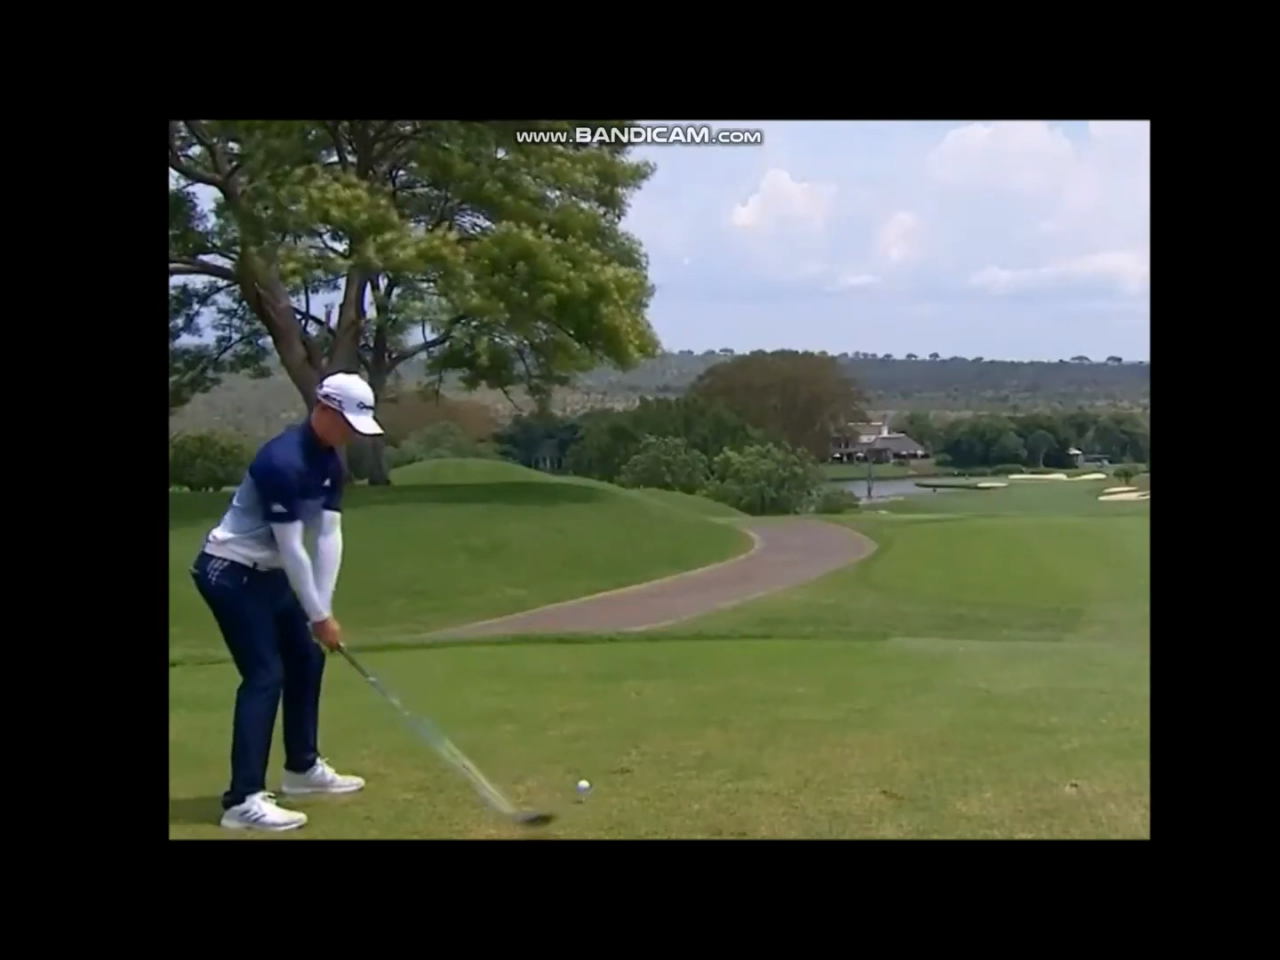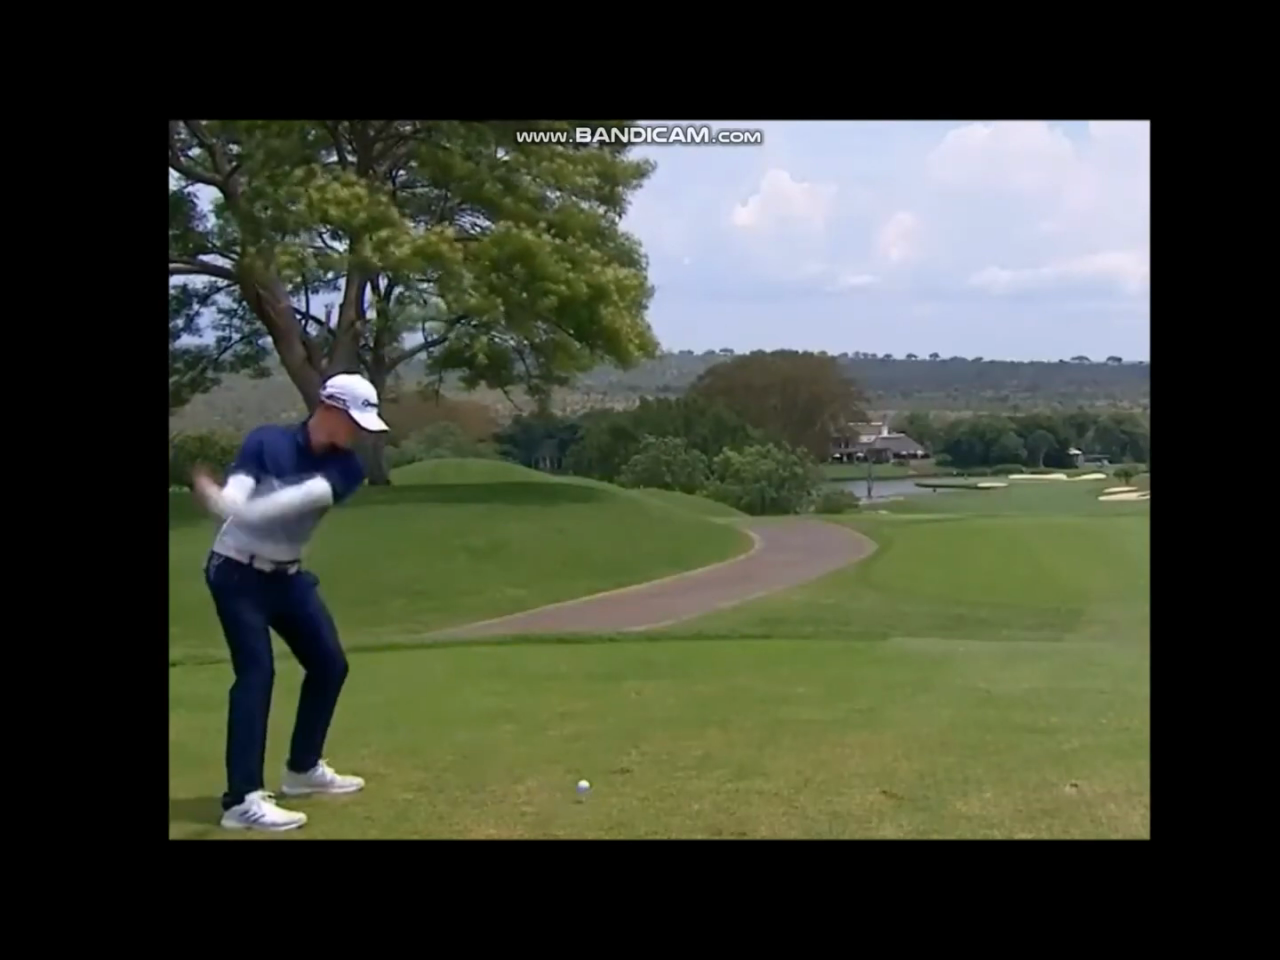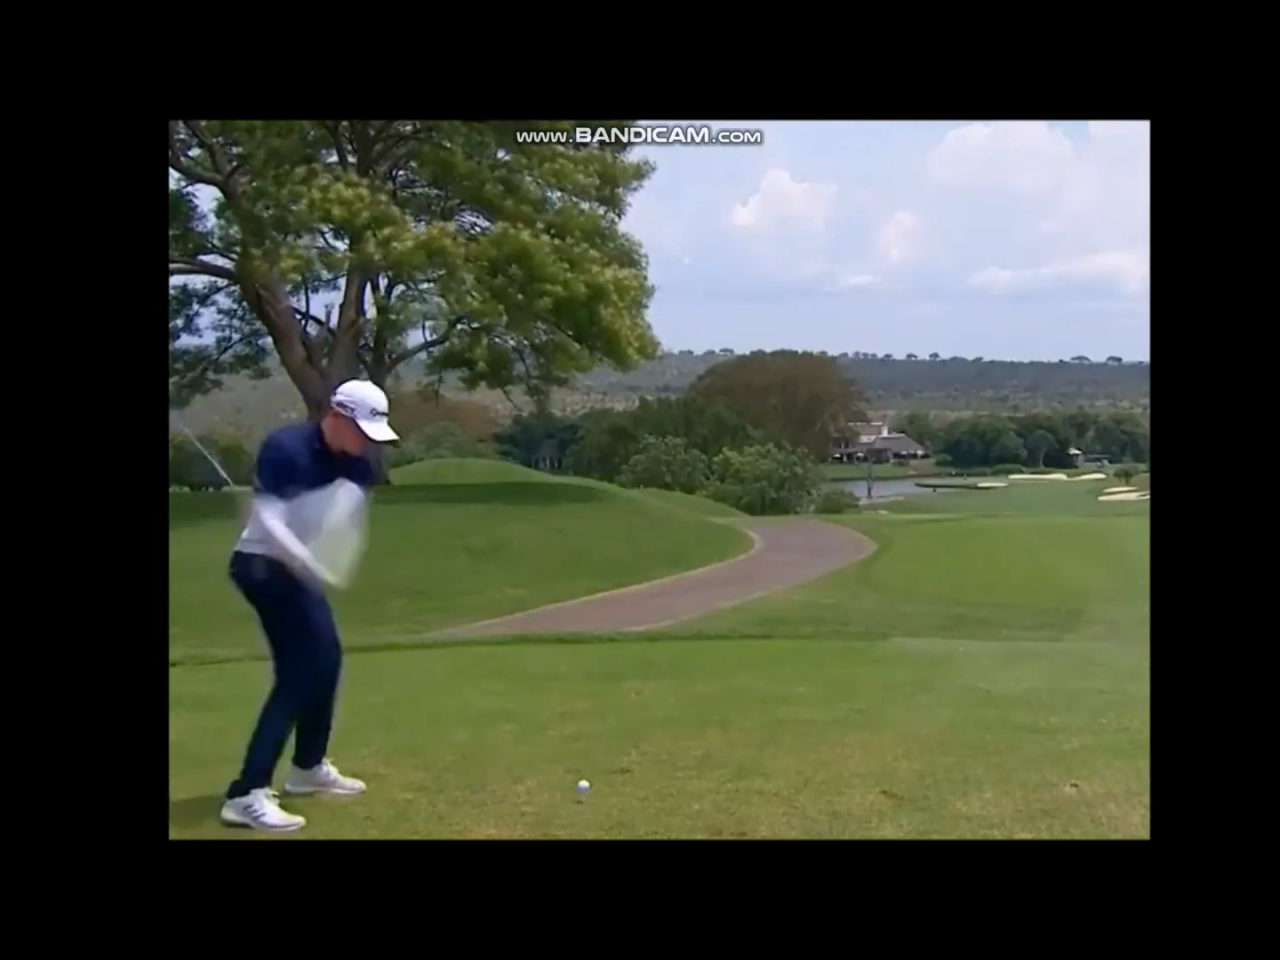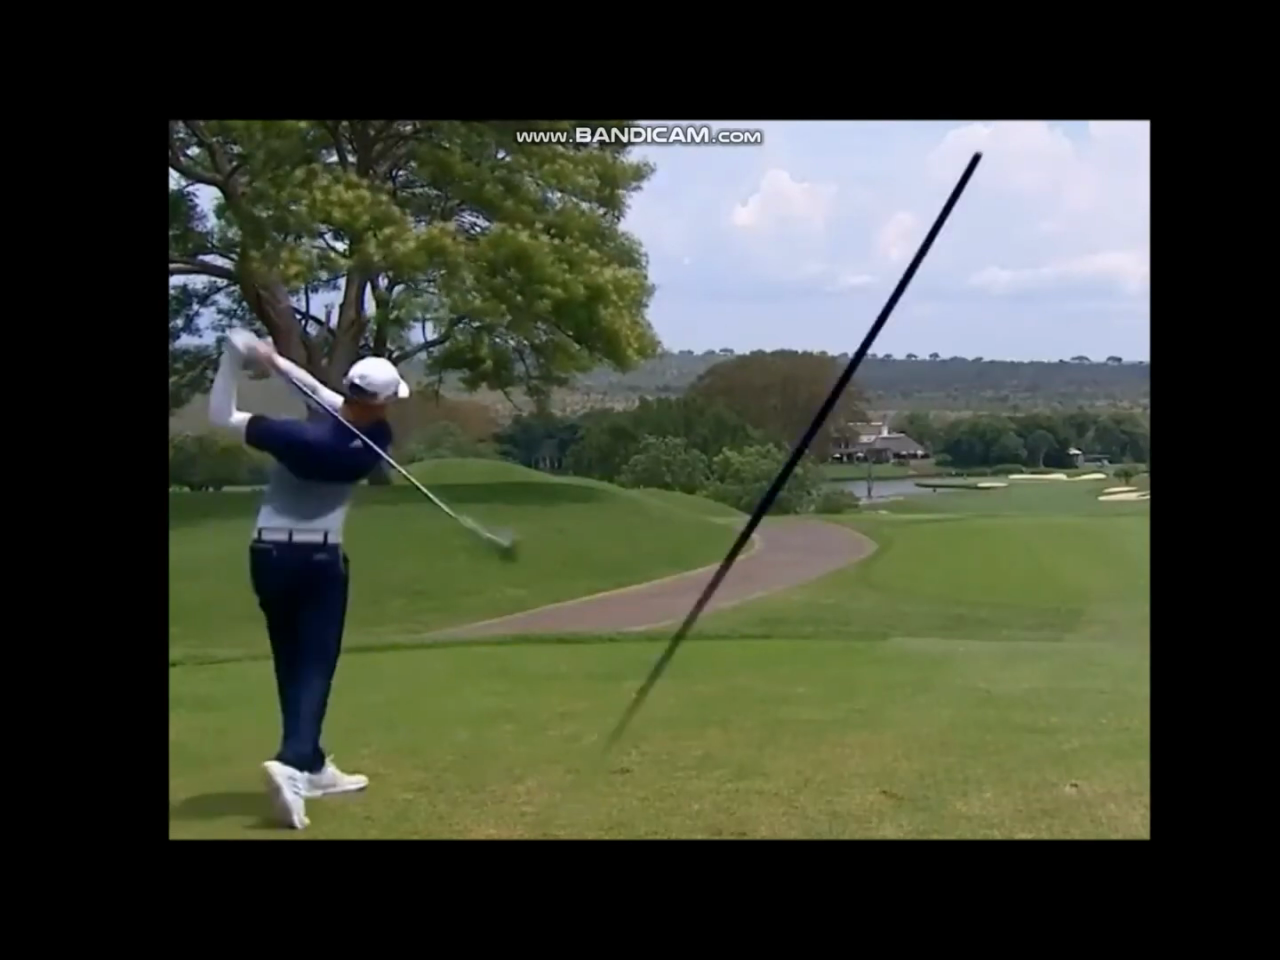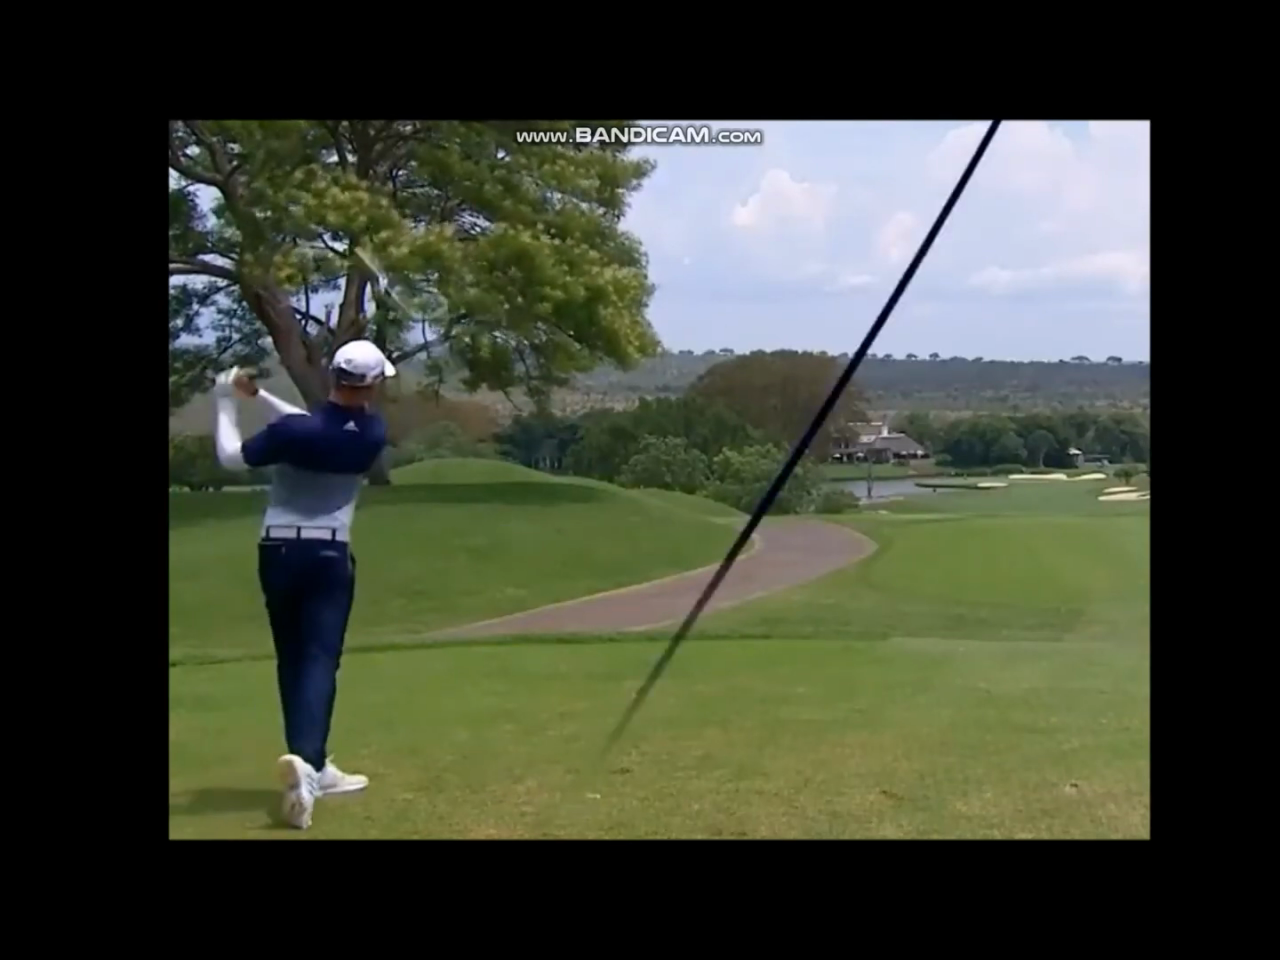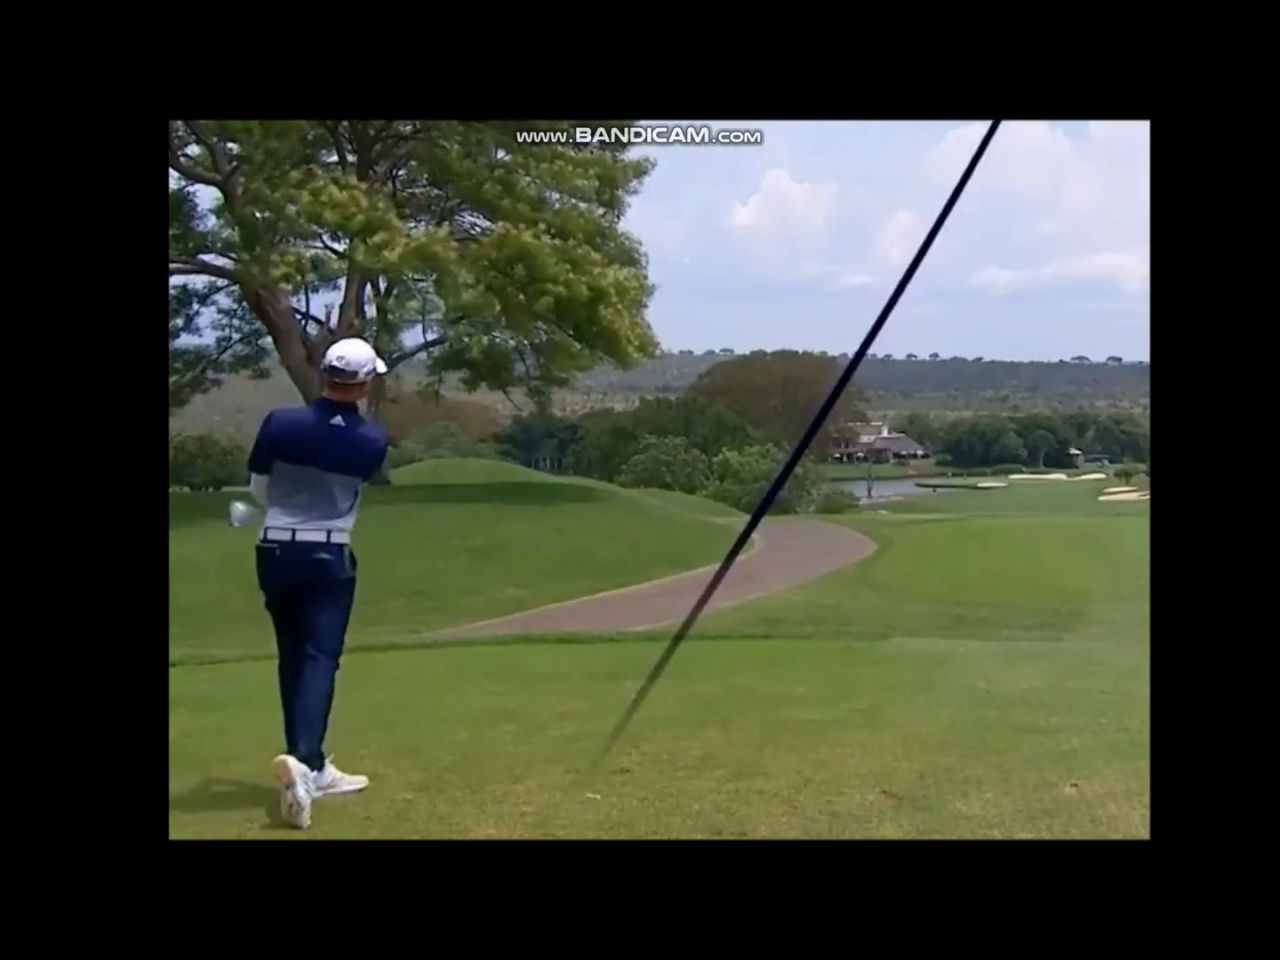
dt=0.4s
person 1, frame 1
left shoulder: (331, 464)
right shoulder: (281, 459)
left elbow: (329, 537)
right elbow: (290, 547)
left wrist: (324, 608)
right wrist: (320, 614)
left hip: (268, 574)
right hip: (229, 571)
left knee: (306, 658)
right knee: (264, 675)
left ankle: (303, 767)
right ankle: (243, 800)
person 1, frame 2
left shoulder: (346, 468)
right shoulder: (266, 438)
left elbow: (304, 497)
right elbow: (234, 491)
left wrist: (236, 507)
right wrist: (219, 499)
left hip: (288, 575)
right hip: (237, 571)
left knee: (330, 665)
right knee: (256, 673)
left ankle: (304, 768)
right ankle: (242, 799)
person 1, frame 3
left shoulder: (356, 463)
right shoulder: (284, 448)
right elbow: (267, 519)
left wrist: (312, 565)
right wrist: (304, 561)
left hip: (296, 570)
right hip: (265, 568)
left knee: (322, 662)
right knee: (299, 669)
left ankle: (307, 766)
right ankle: (247, 795)
person 1, frame 4
left shoulder: (300, 438)
right shoulder: (375, 442)
left elbow: (221, 416)
right elbow: (348, 412)
left wrist: (235, 356)
right wrist: (287, 366)
left hip: (267, 556)
right hip: (320, 561)
left knee: (290, 663)
right knee: (316, 665)
left ankle: (310, 765)
right ankle: (293, 763)
person 1, frame 5
left shoulder: (293, 433)
right shoulder: (373, 435)
left elbow: (232, 458)
left wrist: (224, 399)
right wrist: (262, 395)
left hip: (277, 552)
right hip: (328, 557)
left knee: (291, 658)
right knee: (318, 659)
left ankle: (311, 765)
right ankle: (304, 759)
person 1, frame 6
left shoulder: (281, 423)
right shoulder: (372, 440)
left elbow: (258, 482)
left hip: (304, 559)
right hip: (305, 557)
left knee: (313, 653)
right knee: (317, 660)
left ankle: (308, 769)
right ankle: (298, 769)
